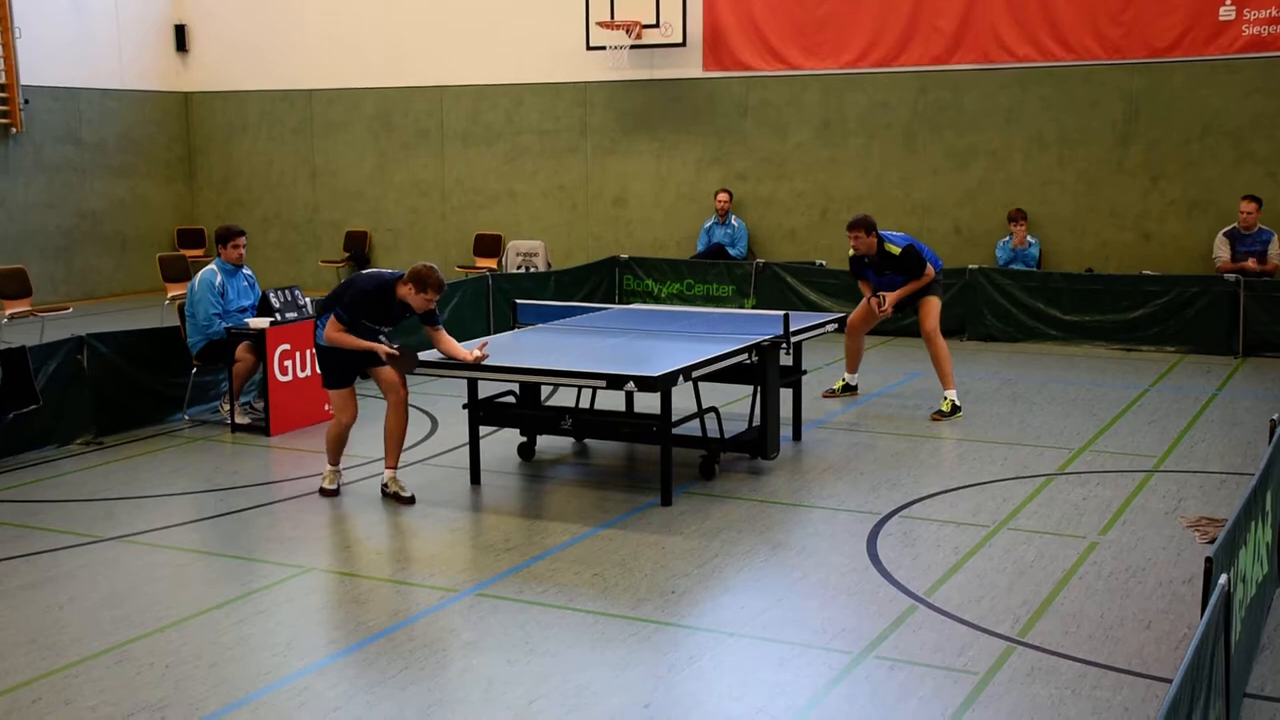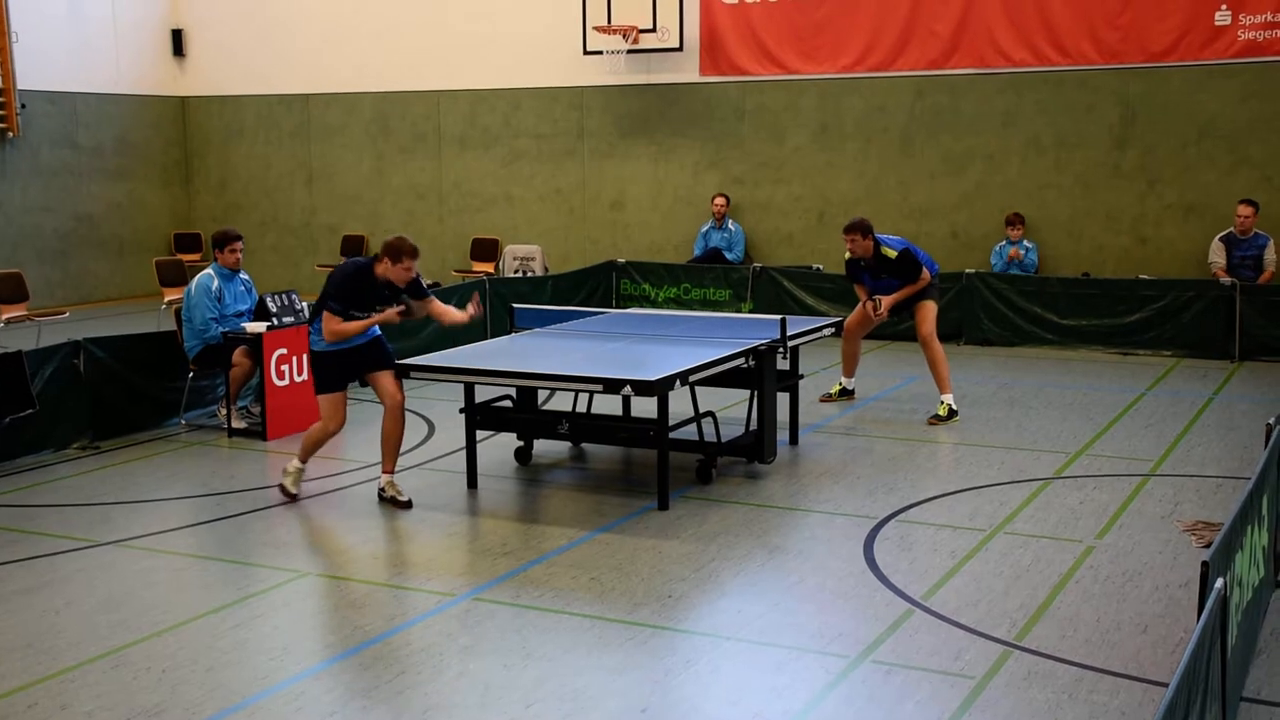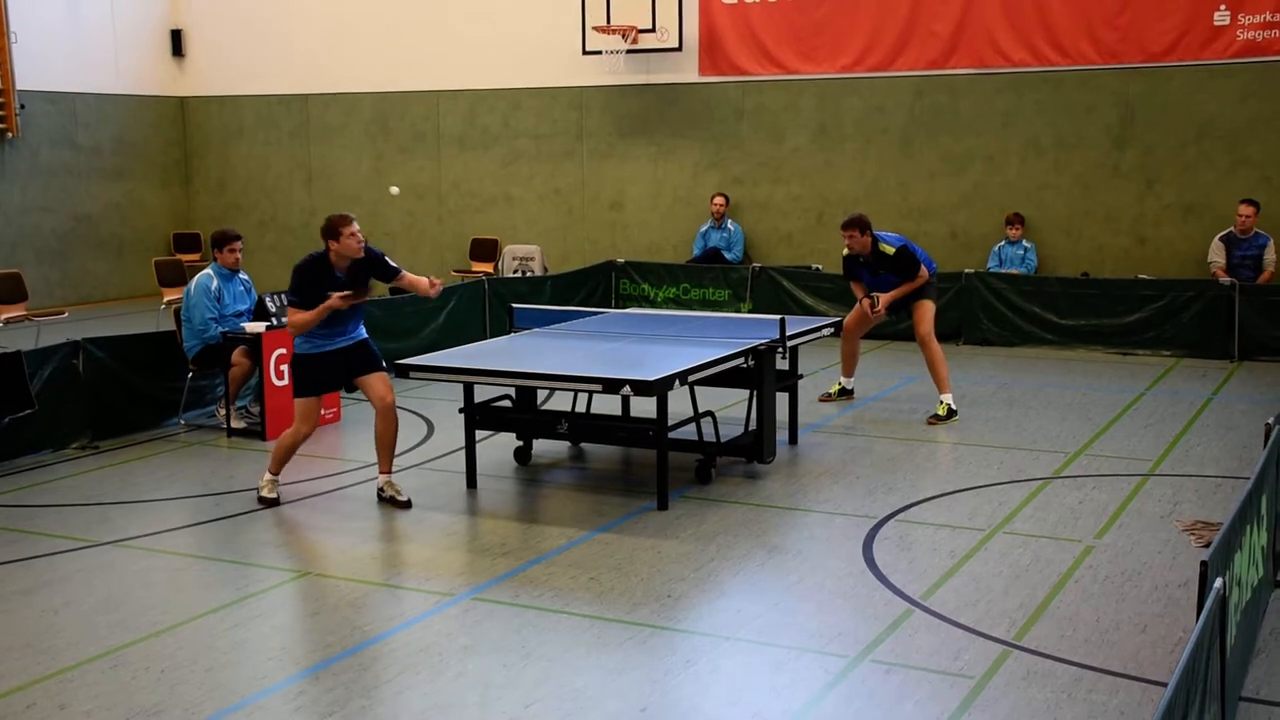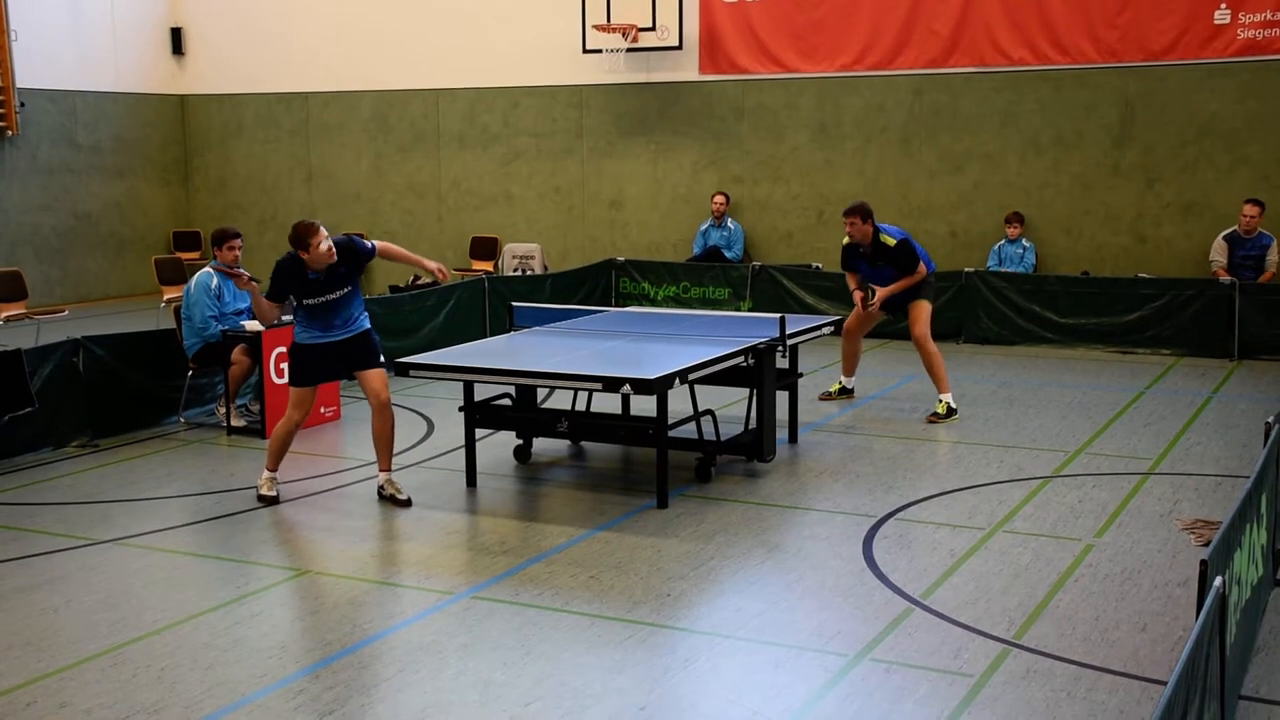
dt=0.3s
person 1, frame 1
left shoulder: (421, 296)
right shoulder: (367, 290)
left elbow: (439, 337)
right elbow: (331, 334)
left wrist: (466, 355)
right wrist: (374, 347)
left hip: (372, 337)
right hip: (336, 338)
left knee: (399, 396)
right knee: (346, 416)
left ankle: (390, 477)
right ankle: (332, 469)
person 1, frame 2
left shoulder: (404, 277)
right shoulder: (348, 277)
left elbow: (435, 308)
right elbow: (331, 333)
left wrist: (463, 316)
right wrist: (379, 319)
left hip: (367, 338)
right hip: (329, 345)
left knee: (395, 401)
right knee: (333, 423)
left ankle: (387, 481)
right ankle: (296, 467)
person 1, frame 3
left shoulder: (367, 257)
right shoulder: (307, 270)
left elbow: (406, 279)
right elbow: (294, 326)
left wrist: (430, 287)
right wrist: (329, 306)
left hip: (354, 341)
right hip: (312, 351)
left knee: (386, 402)
right knee: (303, 428)
left ankle: (385, 482)
right ankle: (270, 478)
person 1, frame 4
left shoulder: (348, 247)
right shoulder: (287, 268)
left elbow: (381, 248)
right elbow: (268, 318)
left wrist: (425, 264)
right wrist: (254, 294)
left hip: (356, 333)
right hip: (311, 341)
left knee: (381, 399)
right knee: (295, 416)
left ankle: (385, 480)
right ankle: (268, 476)
person 2, frame 1
left shoulder: (901, 250)
right shoulder: (855, 256)
left elbow: (929, 273)
right elbow: (863, 280)
left wrist: (896, 295)
right wrist: (870, 298)
left hip: (925, 281)
right hip: (887, 288)
left knee: (930, 331)
right knee: (853, 326)
left ankle: (951, 400)
right ankle: (849, 382)
person 2, frame 2
left shoulder: (897, 253)
right shoulder: (851, 259)
left elbow: (924, 278)
right elbow: (859, 283)
left wrist: (892, 300)
right wrist: (866, 301)
left hip: (921, 285)
right hip: (883, 291)
left knee: (926, 335)
right knee: (850, 329)
left ankle: (948, 404)
right ankle: (846, 386)
person 2, frame 3
left shoulder: (895, 250)
right shoulder: (849, 256)
left elbow: (922, 275)
right elbow: (856, 281)
left wrist: (890, 297)
right wrist: (863, 299)
left hip: (919, 284)
right hip: (882, 290)
left knee: (924, 335)
right knee: (849, 329)
left ankle: (947, 403)
right ankle: (846, 386)
person 2, frame 4
left shoulder: (895, 242)
right shoulder: (849, 245)
left elbow: (920, 272)
right elbow: (851, 272)
left wrist: (887, 292)
right wrist: (855, 291)
left hip: (917, 283)
right hip: (880, 288)
left knee: (920, 336)
right knee: (849, 330)
left ankle: (947, 402)
right ankle: (846, 385)
person 3, frame 1
left shoulder: (246, 274)
right shoulder: (208, 279)
left elbow: (260, 309)
right elbow: (211, 326)
right hip: (210, 342)
right knee: (250, 353)
right ankle: (230, 402)
person 3, frame 2
left shoulder: (243, 278)
right shoulder: (205, 283)
left elbow: (256, 314)
right elbow: (207, 330)
right hip: (206, 347)
right knee: (247, 358)
left ankle: (259, 403)
right ankle: (227, 407)
person 3, frame 3
left shoulder: (242, 278)
right shoulder: (204, 283)
left elbow: (255, 314)
right elbow: (206, 330)
left hip: (238, 339)
right hip: (205, 346)
right knee: (246, 357)
left ankle: (258, 403)
right ankle: (226, 407)
person 3, frame 4
right shoulder: (204, 281)
left elbow: (255, 312)
right elbow: (206, 329)
left hip: (239, 339)
right hip: (205, 344)
right knee: (245, 356)
left ankle: (258, 401)
right ankle: (225, 405)
